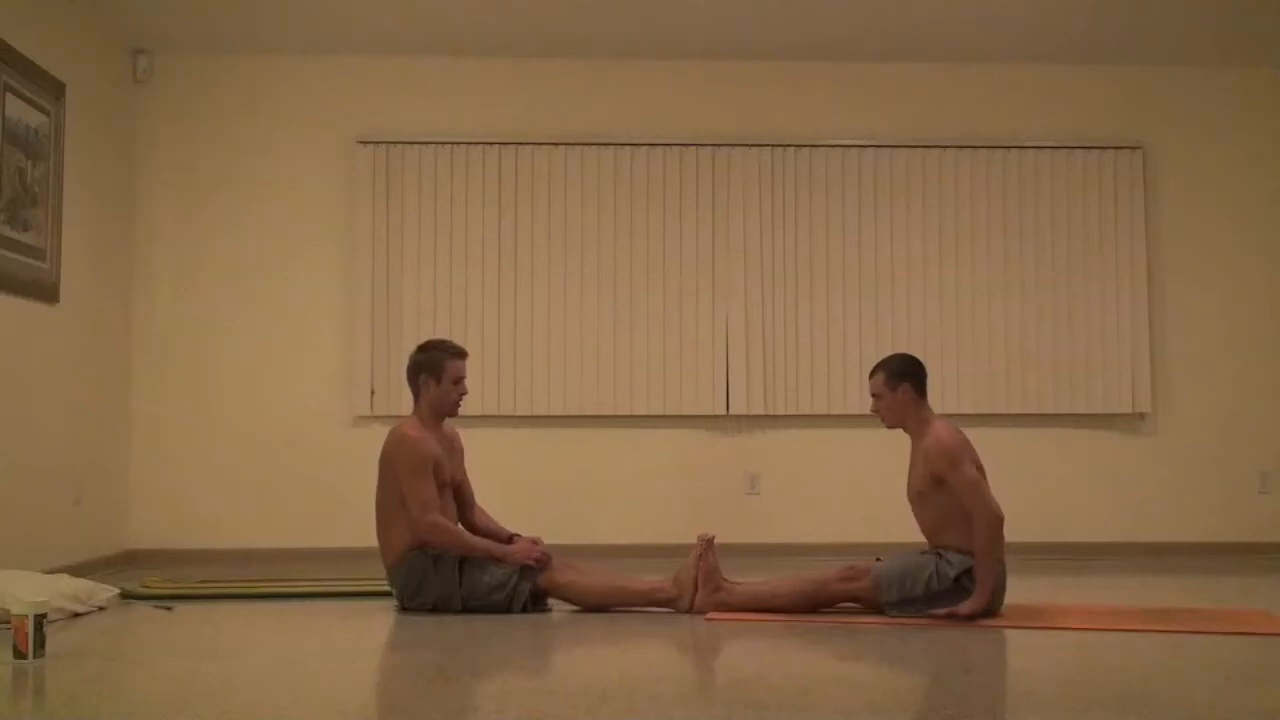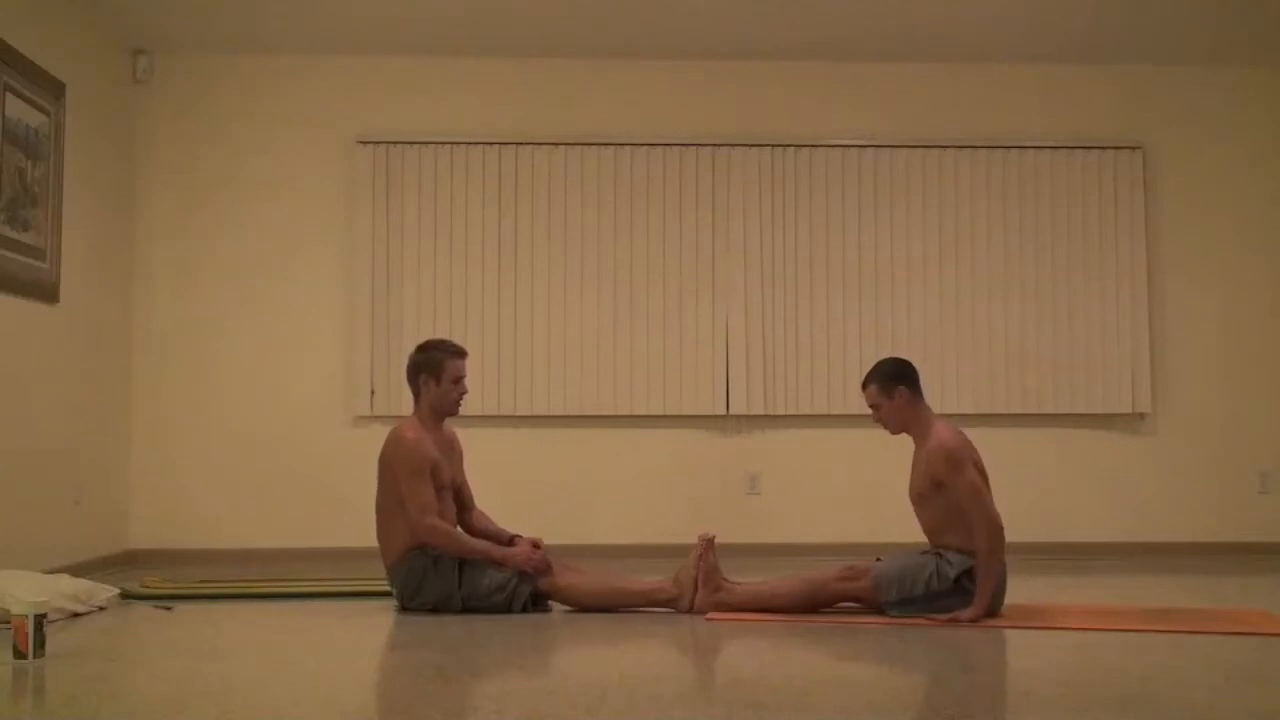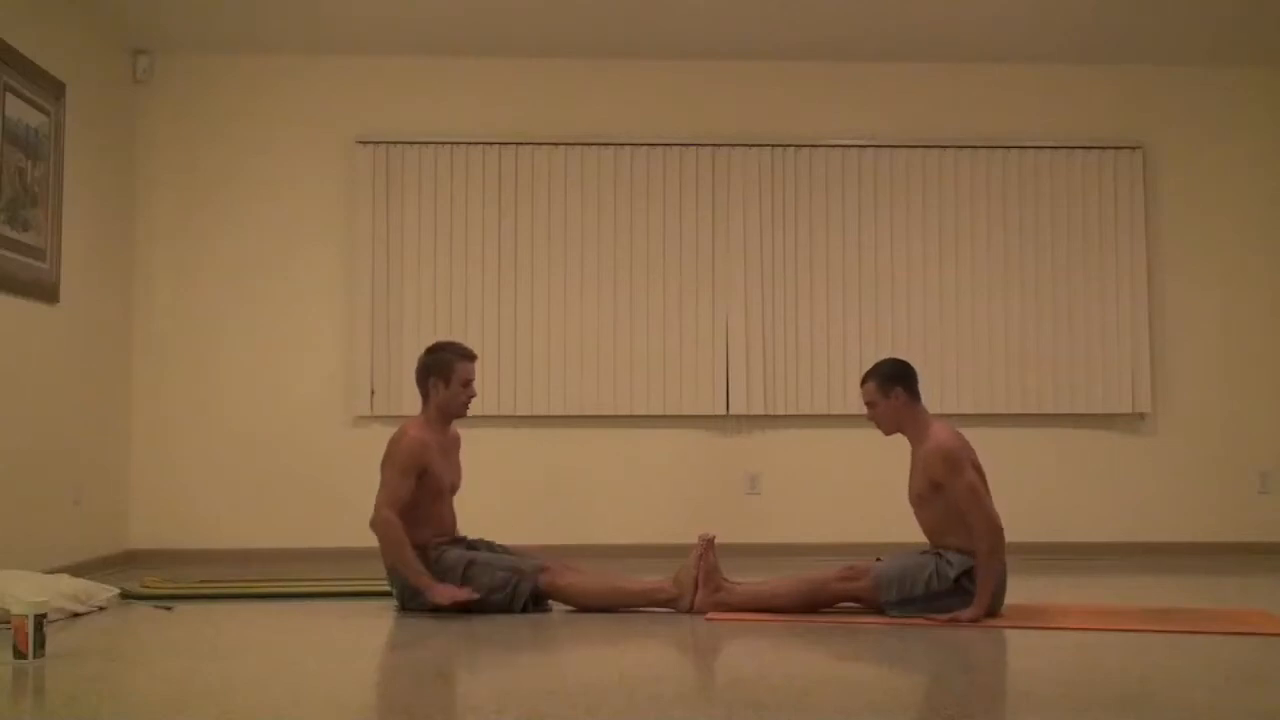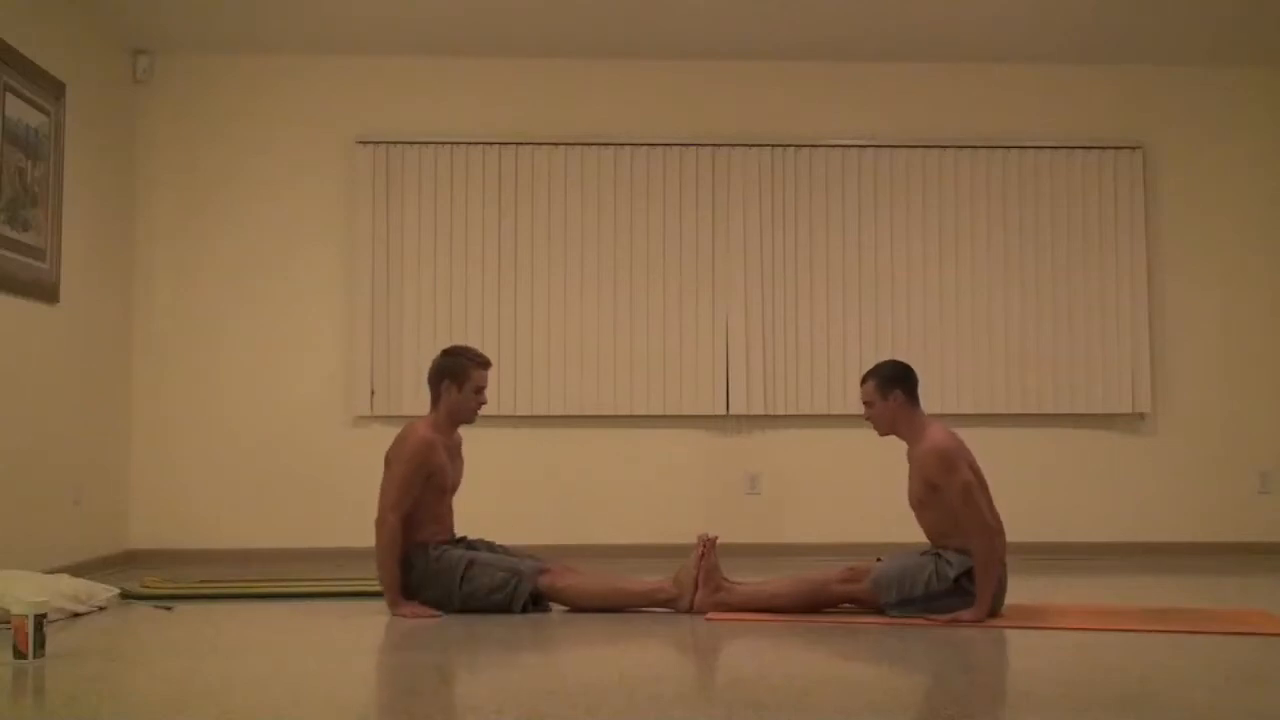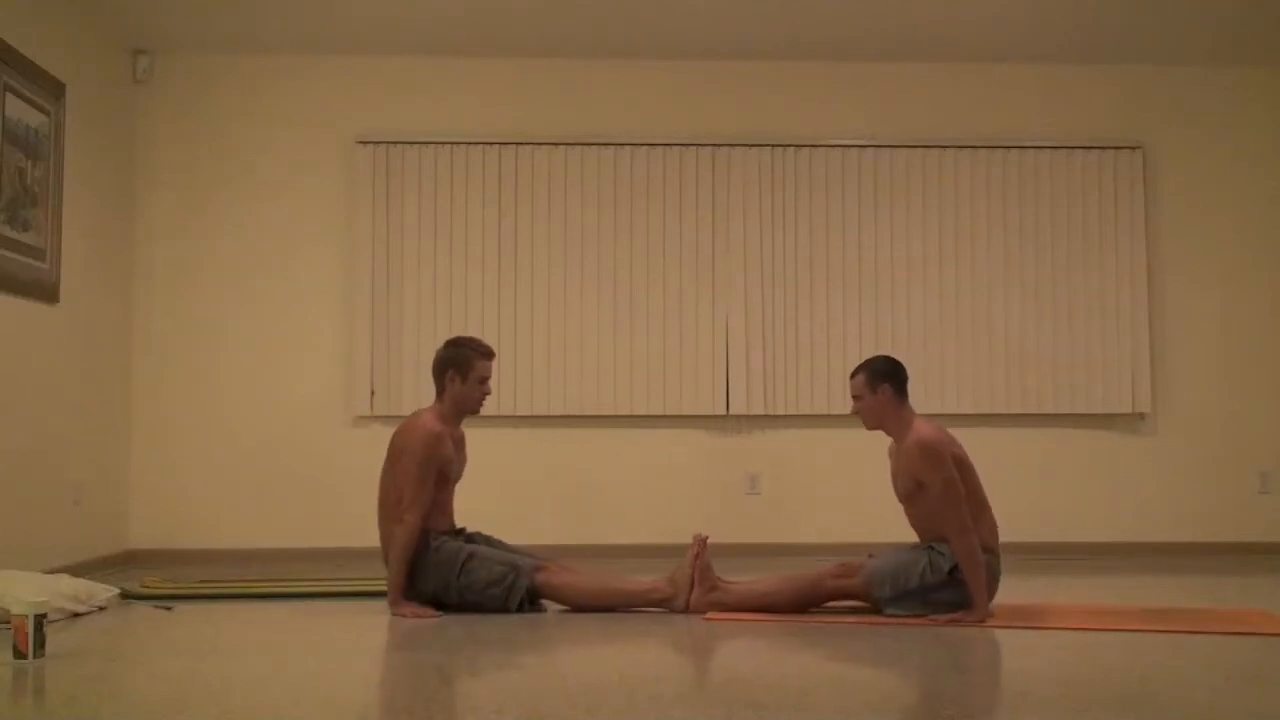
dt=0.4s
person 1, frame 1
left shoulder: (449, 438)
right shoulder: (411, 441)
left elbow: (469, 511)
right elbow: (429, 524)
left wrist: (513, 540)
right wrist: (504, 551)
left hip: (442, 559)
right hip: (420, 572)
left knee: (549, 566)
right knee: (544, 573)
left ankle: (668, 590)
right ankle: (672, 593)
person 1, frame 2
left shoulder: (448, 439)
right shoulder: (410, 442)
left elbow: (468, 513)
right elbow: (426, 526)
left wrist: (513, 541)
right wrist: (504, 555)
left hip: (442, 560)
right hip: (420, 571)
left knee: (551, 567)
right knee: (545, 576)
left ankle: (670, 590)
right ankle: (673, 593)
person 1, frame 3
left shoulder: (449, 437)
right shoulder: (414, 442)
right elbow: (383, 518)
right wrist: (429, 587)
left hip: (447, 552)
right hip: (423, 565)
left knee: (552, 568)
right knee: (546, 576)
left ankle: (669, 590)
right ankle: (671, 594)
person 1, frame 4
left shoulder: (451, 440)
right shoulder: (420, 442)
right elbow: (388, 521)
right wrist: (396, 599)
left hip: (447, 551)
right hip: (423, 565)
left knee: (551, 569)
right knee: (544, 578)
left ankle: (667, 590)
right ankle: (671, 593)
person 1, frame 5
left shoulder: (453, 434)
right shoulder: (427, 433)
right elbow: (409, 517)
right wrist: (397, 598)
left hip: (446, 544)
right hip: (423, 558)
left knee: (547, 567)
right knee: (540, 576)
left ankle: (663, 590)
right ankle: (667, 593)
person 2, frame 1
left shoulder: (939, 443)
right shoulder: (924, 442)
left elbow: (990, 515)
left wrist: (979, 598)
left hip: (966, 577)
right hip: (952, 567)
left knee: (849, 581)
right knee: (852, 575)
left ankle: (724, 597)
right ankle: (729, 592)
person 2, frame 2
left shoulder: (942, 446)
right shoulder: (928, 443)
left elbow: (990, 524)
left wrist: (980, 604)
left hip: (966, 577)
right hip: (951, 566)
left knee: (848, 580)
right knee: (852, 576)
left ankle: (725, 597)
right ankle: (729, 591)
person 2, frame 3
left shoulder: (939, 447)
right shoulder: (925, 444)
left elbow: (989, 525)
left wrist: (980, 604)
left hip: (966, 575)
right hip: (951, 566)
left knee: (848, 580)
right knee: (851, 576)
left ankle: (725, 597)
right ankle: (729, 592)
person 2, frame 4
left shoulder: (935, 449)
right shoulder: (919, 448)
left elbow: (984, 528)
left wrist: (981, 606)
left hip: (966, 576)
right hip: (952, 566)
left knee: (847, 583)
right knee: (850, 577)
left ankle: (726, 596)
right ankle: (729, 591)
person 2, frame 5
left shoulder: (922, 444)
right shoulder: (899, 448)
left elbow: (960, 528)
left wrist: (979, 606)
left hip: (959, 571)
right hip: (945, 561)
left knee: (839, 579)
right knee: (840, 574)
left ankle: (719, 597)
right ankle: (723, 592)
